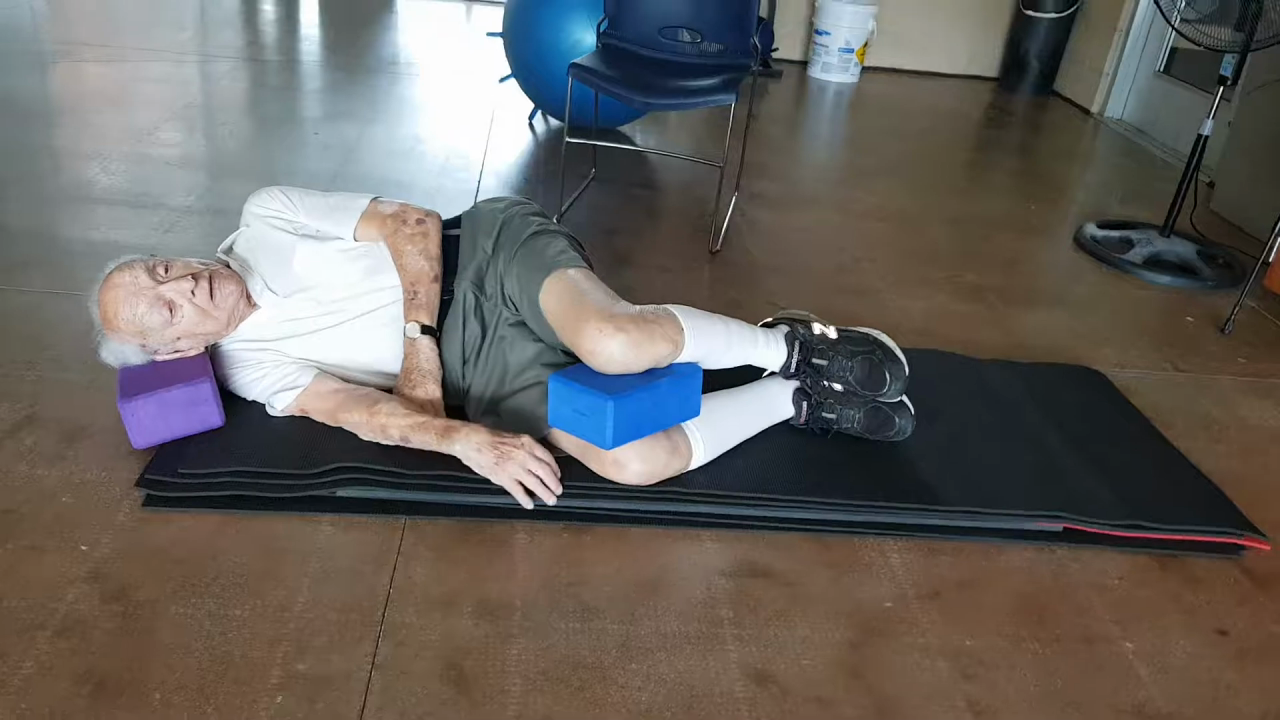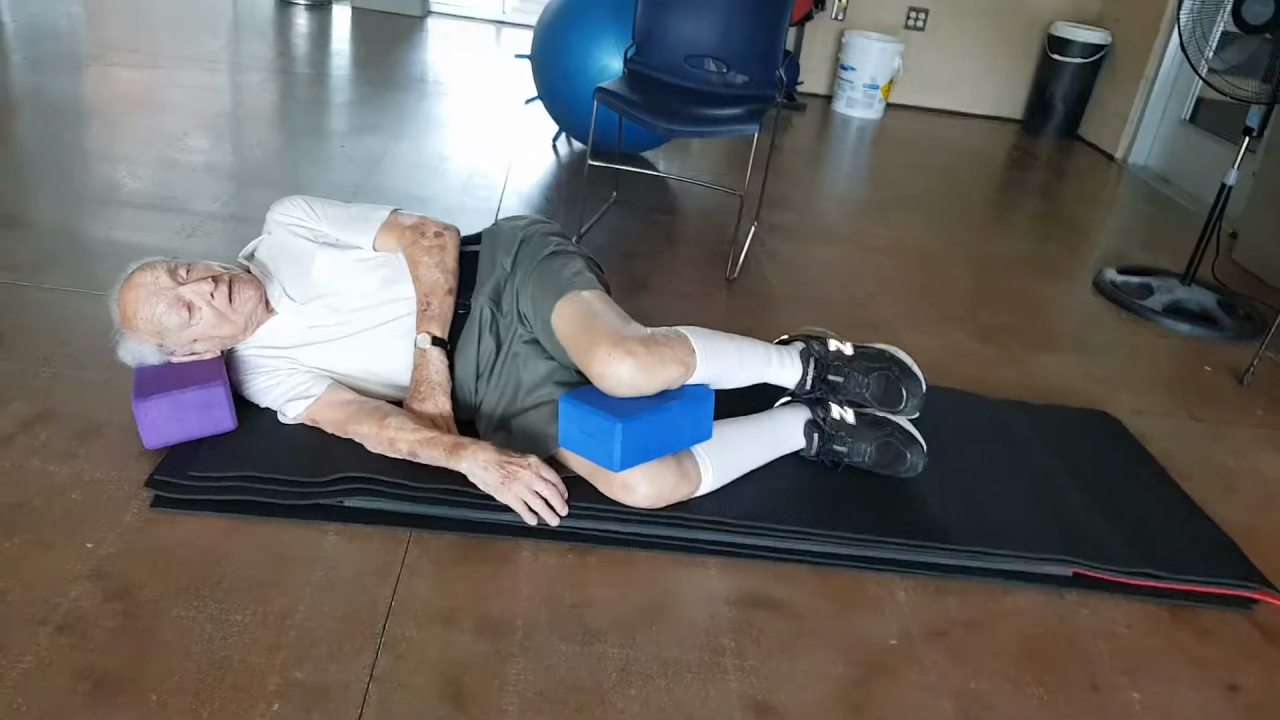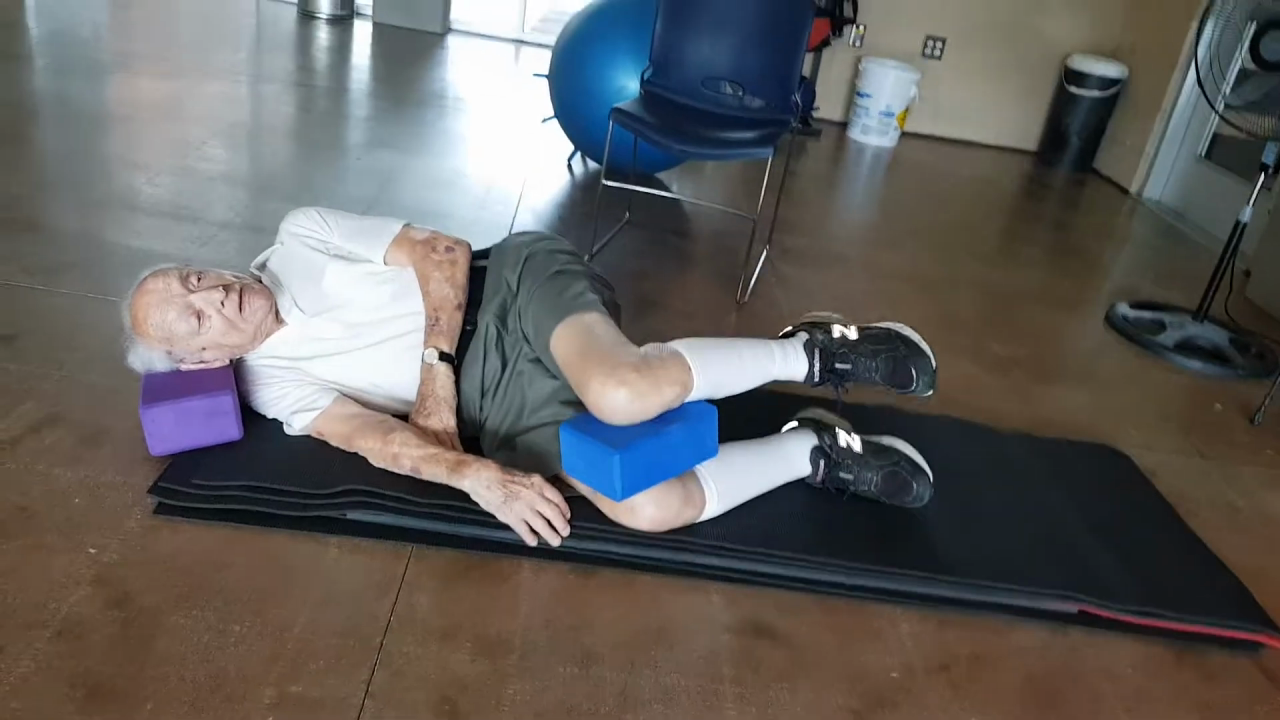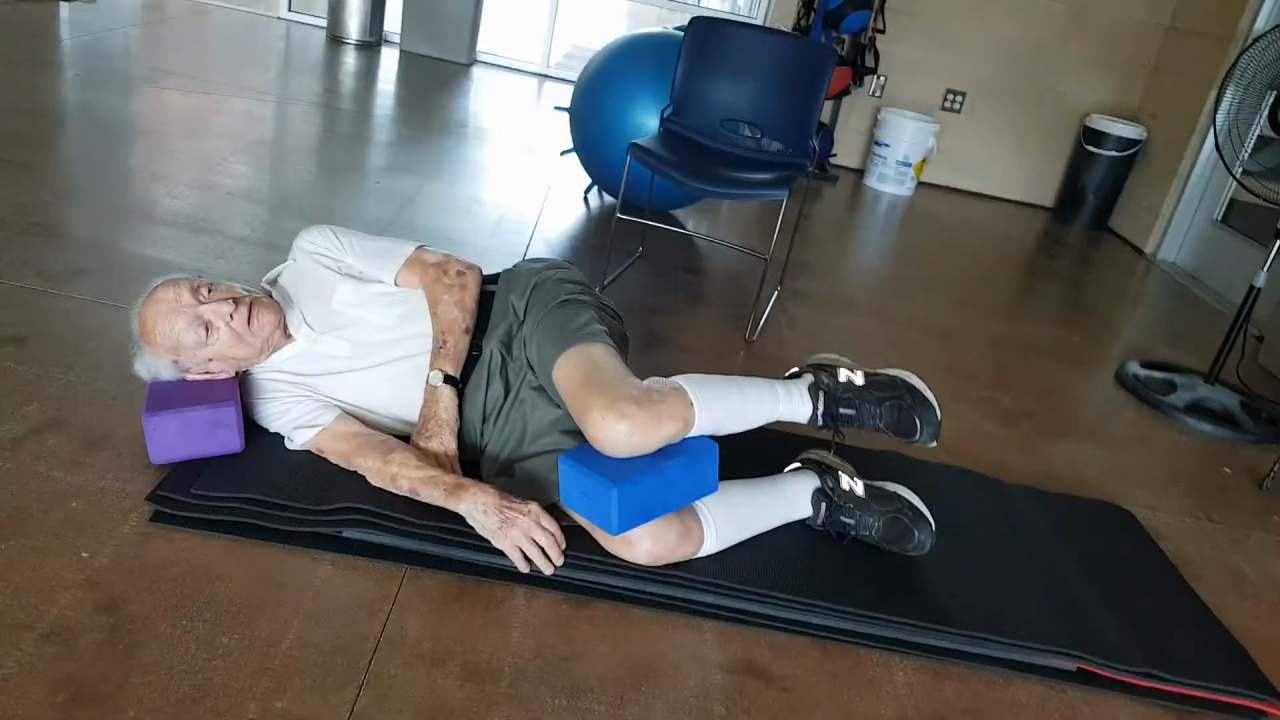
dt=0.3s
person 1, frame 1
left shoulder: (265, 217)
right shoulder: (248, 370)
left elbow: (413, 225)
right elbow: (360, 411)
left wrist: (416, 339)
right wrist: (463, 438)
right hip: (479, 364)
left knee: (613, 341)
right knee: (634, 460)
left ankle: (786, 346)
right ankle: (794, 399)
person 1, frame 2
left shoulder: (287, 226)
right shoulder: (263, 376)
left elbow: (431, 238)
right elbow: (370, 426)
left wrist: (425, 348)
right wrist: (473, 460)
right hip: (490, 385)
left knee: (624, 364)
right knee: (645, 485)
left ankle: (803, 366)
right ankle: (806, 427)
person 1, frame 3
left shoulder: (300, 235)
right shoulder: (272, 388)
left elbow: (443, 253)
right elbow: (379, 438)
left wrist: (435, 365)
right wrist: (475, 474)
right hip: (497, 402)
left knee: (620, 392)
right knee: (648, 508)
left ankle: (811, 354)
right ankle: (815, 452)
person 1, frame 4
left shoulder: (312, 255)
right shoulder: (276, 401)
left elbow: (455, 276)
right elbow: (378, 459)
left wrist: (438, 388)
right wrist: (474, 502)
right hip: (500, 431)
left knee: (621, 425)
right knee: (649, 540)
left ankle: (815, 396)
right ankle: (816, 494)
